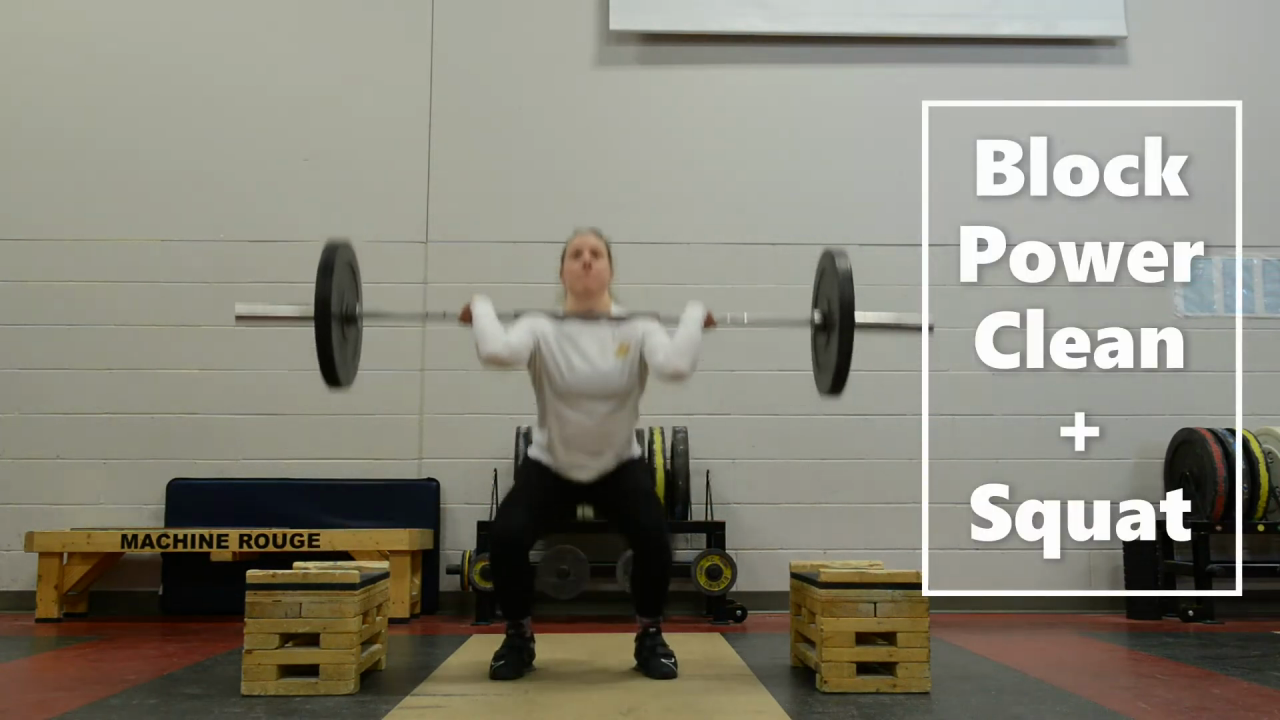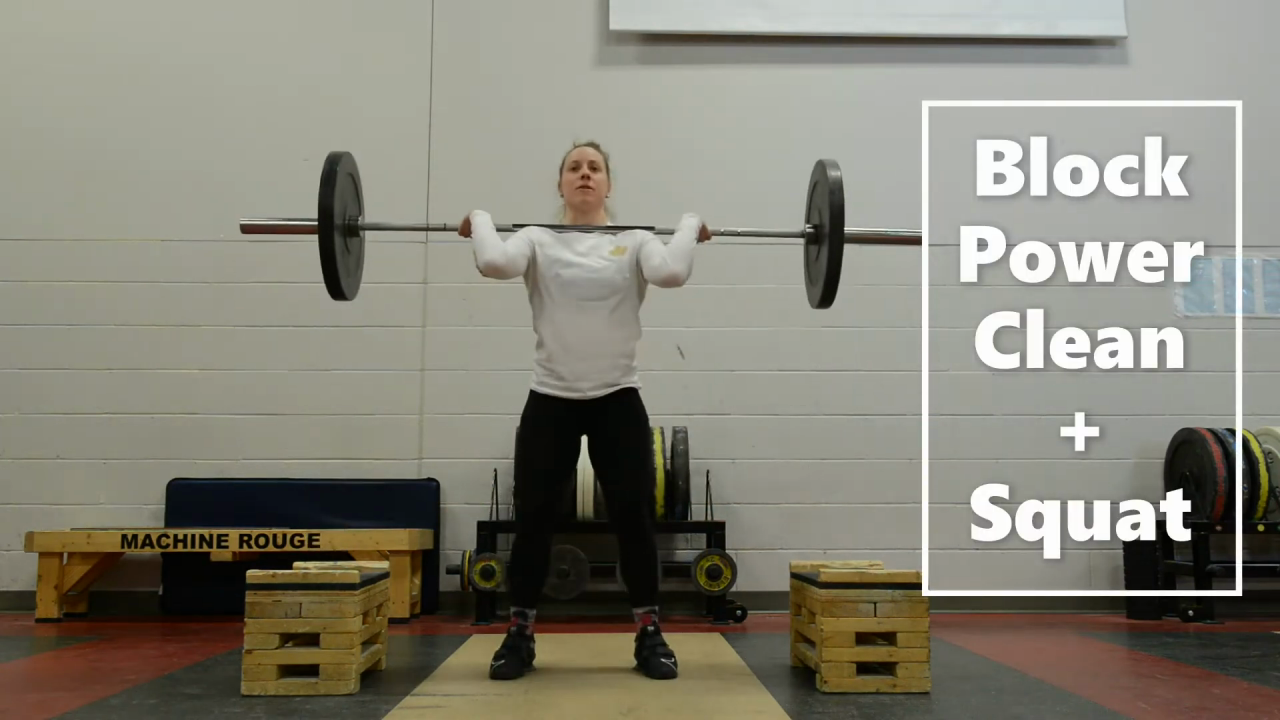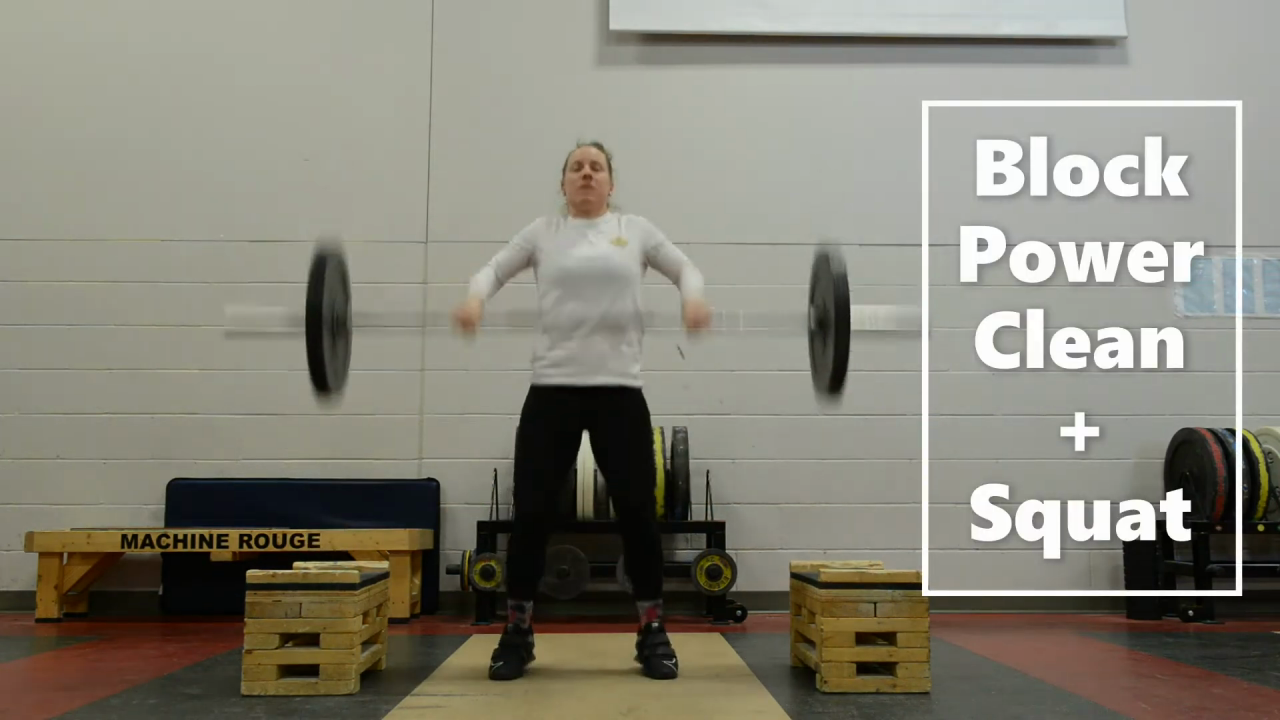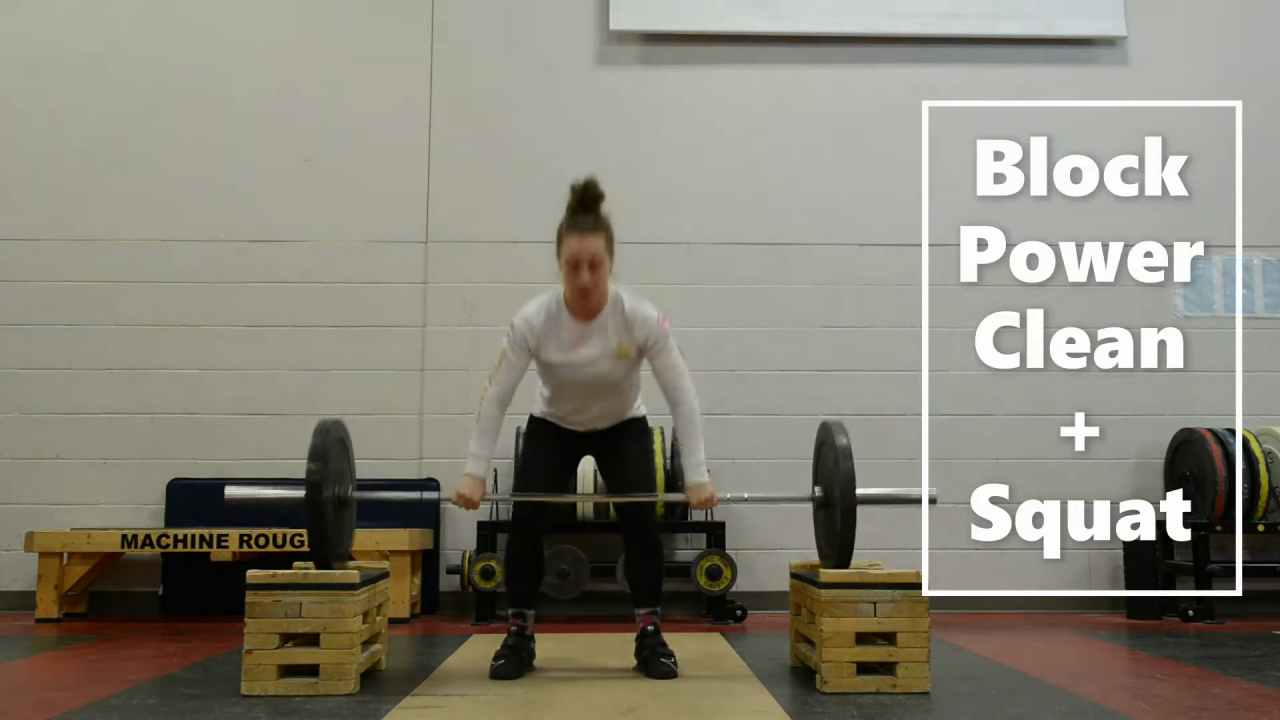
dt=0.5s
person 1, frame 1
left shoulder: (638, 329)
right shoulder: (540, 328)
left elbow: (674, 366)
right elbow: (497, 354)
left wrist: (693, 316)
right wrist: (482, 310)
left hip: (619, 467)
right hip: (550, 468)
left knee: (652, 539)
right knee: (507, 537)
left ankle: (649, 636)
right ankle: (518, 637)
person 1, frame 2
left shoulder: (634, 240)
right shoulder: (538, 239)
left elbow: (672, 272)
right elbow: (494, 263)
left wrist: (689, 227)
right wrist: (481, 222)
left hip: (617, 400)
right hip: (550, 400)
left knee: (634, 518)
right knee: (533, 520)
left ankle: (648, 634)
right ankle: (520, 634)
person 1, frame 3
left shoulder: (635, 231)
right shoulder: (542, 232)
left elbow: (683, 268)
right elbow: (493, 271)
left wrist: (693, 297)
right wrist: (474, 299)
left hip: (620, 393)
right hip: (552, 392)
left knee: (637, 513)
right knee: (531, 514)
left ankle: (652, 632)
right ankle: (517, 633)
person 1, frame 4
left shoulder: (641, 317)
right shoulder: (533, 319)
left elbow: (681, 395)
right elbow: (496, 396)
left wrist: (697, 473)
right wrist: (474, 471)
left hip: (624, 427)
right hip: (553, 427)
left knee: (641, 520)
right knee: (527, 520)
left ankle: (650, 635)
right ankle: (519, 636)
